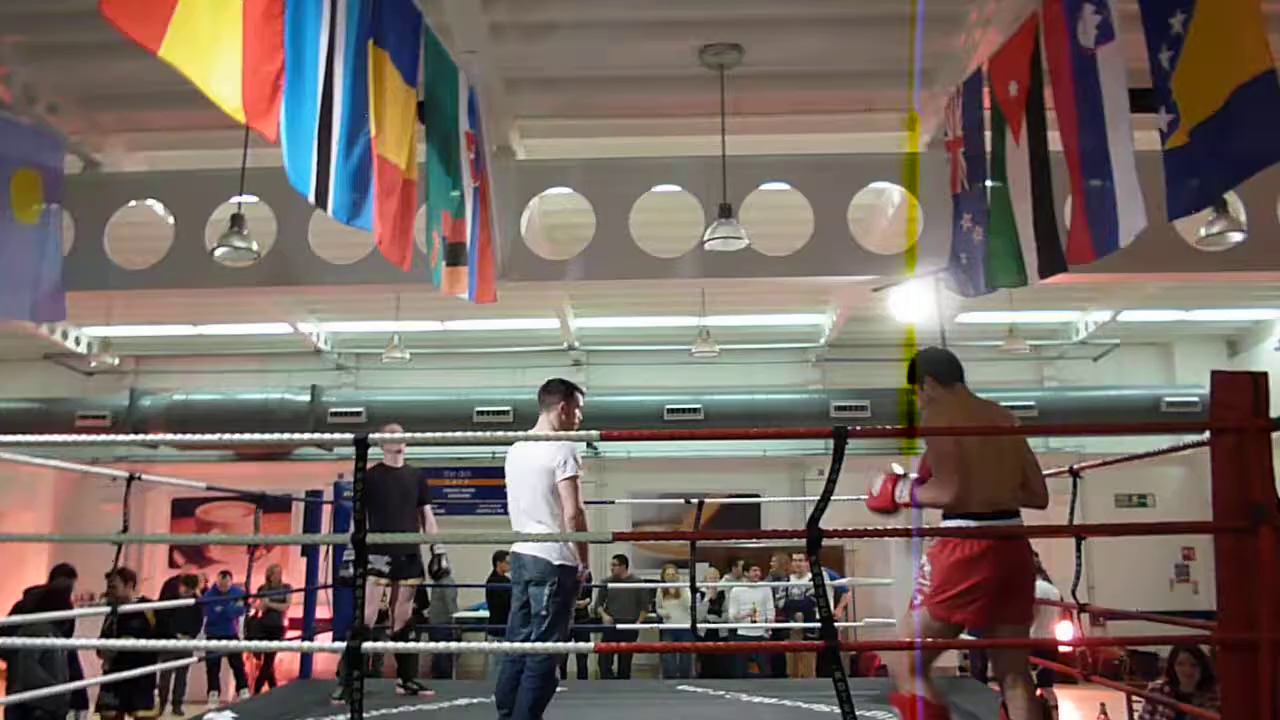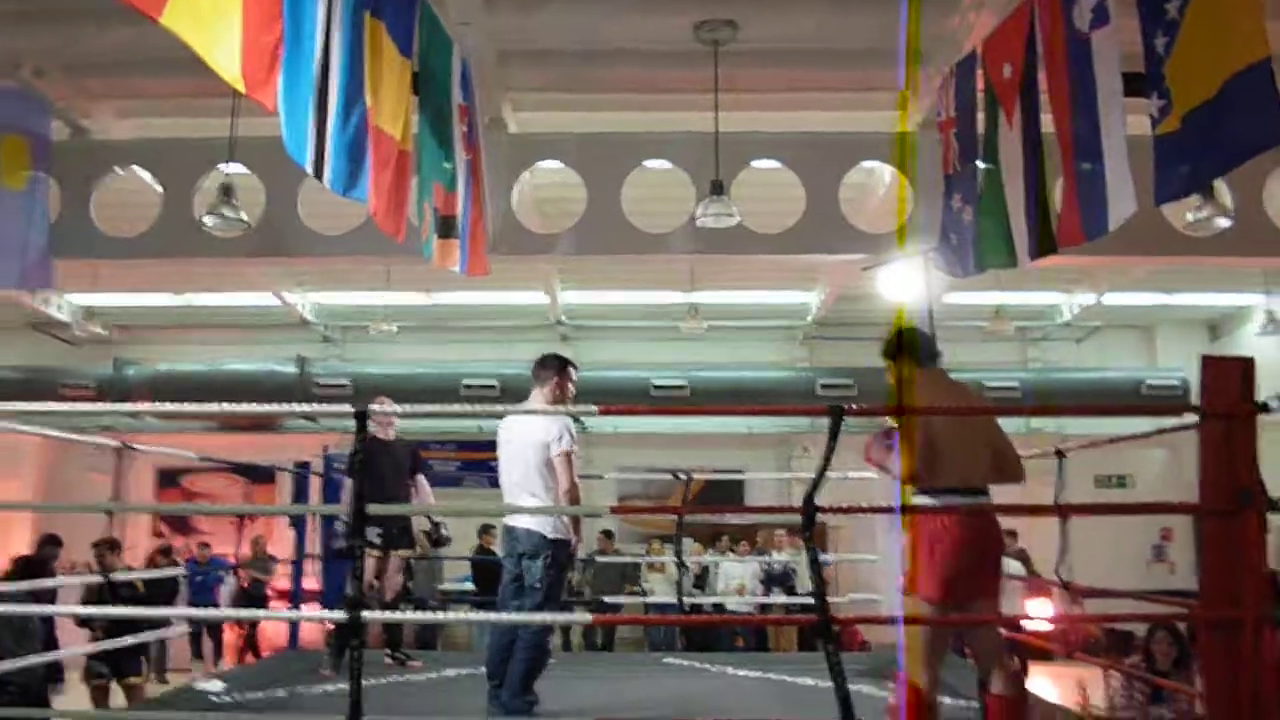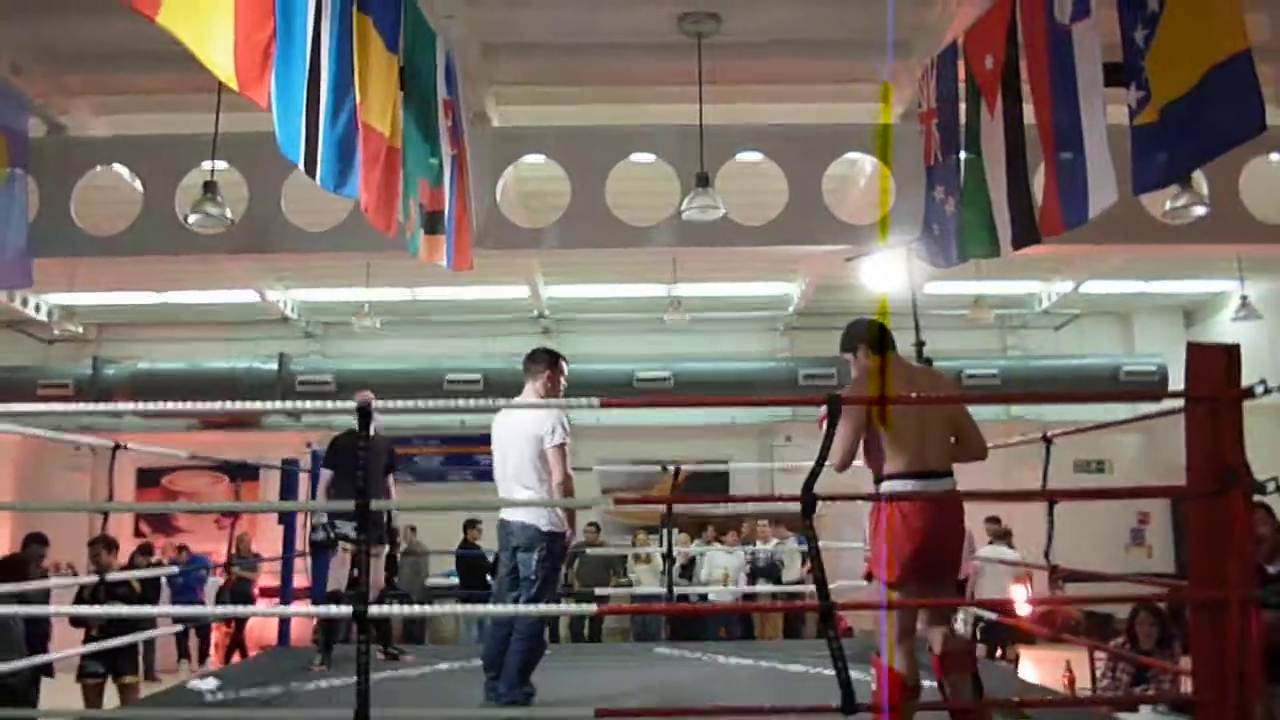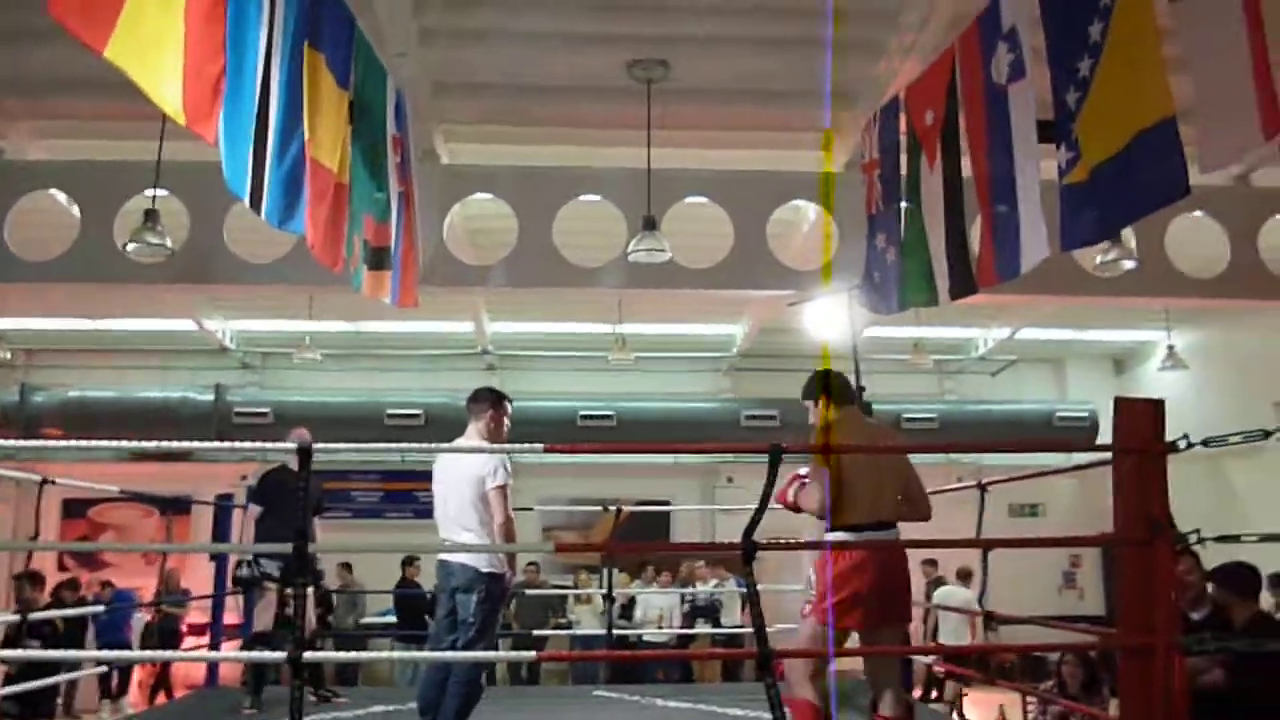
dt=0.4s
person 1, frame 1
left shoulder: (938, 415)
right shoulder: (1004, 418)
left elbow: (949, 492)
right elbow: (1038, 496)
left wrist: (907, 492)
left hip: (967, 549)
right hip: (1012, 548)
left knee: (906, 664)
right knee: (1015, 679)
person 1, frame 2
left shoulder: (911, 394)
right shoulder: (972, 399)
left elbow: (907, 469)
right elbow: (1013, 469)
left wrist: (880, 453)
left hip: (937, 525)
right hip: (981, 522)
left knee: (920, 654)
right knee: (990, 652)
person 1, frame 3
left shoulder: (868, 384)
right shoulder: (938, 380)
left elbow: (839, 460)
right elbow: (977, 448)
left wrist: (838, 420)
left hip: (902, 509)
right hip: (946, 505)
left knee: (895, 635)
right knee: (939, 624)
person 1, frame 4
left shoulder: (830, 433)
right shoulder: (890, 439)
left elbow: (823, 502)
right elbow: (921, 509)
left wrist: (797, 493)
left hip: (849, 558)
right hip: (889, 556)
left knee: (800, 670)
right knee: (887, 679)
person 2, frame 1
left shoulder: (516, 450)
right shoulder: (562, 448)
right elbow: (572, 514)
right wrist: (583, 559)
left hip: (520, 554)
right hip: (553, 560)
left knee: (517, 644)
right knee: (542, 650)
person 2, frame 2
left shoulder: (508, 423)
right shoulder: (557, 422)
right elbow: (567, 487)
right wrist: (575, 531)
left hip: (514, 528)
right hip: (547, 532)
left knee: (510, 615)
right knee: (535, 623)
person 2, frame 3
left shoulder: (501, 417)
right shoulder: (550, 416)
right elbow: (560, 480)
right wrist: (571, 523)
left hip: (508, 522)
right hip: (541, 525)
left knee: (504, 608)
right knee: (530, 615)
left ankle: (495, 689)
right ankle: (512, 693)
person 2, frame 4
left shoulder: (443, 457)
right shoulder: (492, 458)
right elbow: (501, 521)
right wrist: (510, 566)
left hip: (448, 562)
right hip: (481, 567)
left knee: (441, 649)
right knee: (469, 655)
person 3, frame 1
left shoulder: (416, 477)
right shoulder: (370, 476)
left elbow: (427, 516)
left wrist: (437, 551)
left hip: (409, 554)
right hip: (379, 553)
left knee: (404, 620)
right knee: (367, 618)
left ankle: (406, 679)
right ankle: (346, 681)
person 3, frame 2
left shoulder: (408, 449)
right shoulder: (363, 449)
left elbow: (420, 485)
right elbow: (348, 491)
right wrist: (343, 528)
left hip: (400, 525)
right hip: (371, 525)
left knee: (393, 590)
right knee: (359, 589)
left ankle: (394, 649)
right ankle: (337, 651)
person 3, frame 3
left shoulder: (385, 445)
right shoulder: (341, 442)
right elbow: (324, 482)
left wrist: (393, 521)
right wrist: (319, 519)
left hip: (375, 521)
right hip: (344, 519)
left knee: (377, 586)
right knee: (337, 585)
left ankle: (385, 645)
right ankle: (324, 649)
person 3, frame 4
left shoulder: (313, 485)
right shoulder: (271, 478)
right elbow: (251, 517)
left wrist: (316, 563)
right wrist: (245, 557)
left hip: (300, 561)
right hip: (271, 558)
left knee: (308, 625)
right knee: (263, 626)
right ankle: (254, 691)
